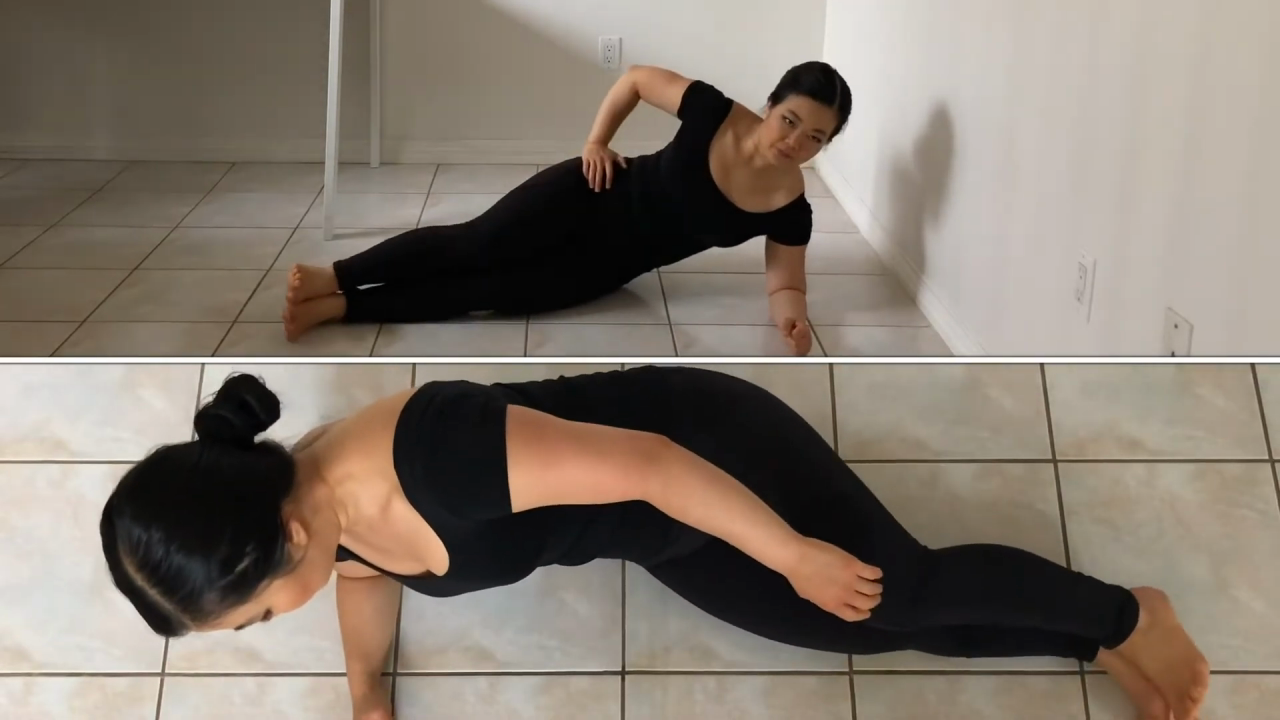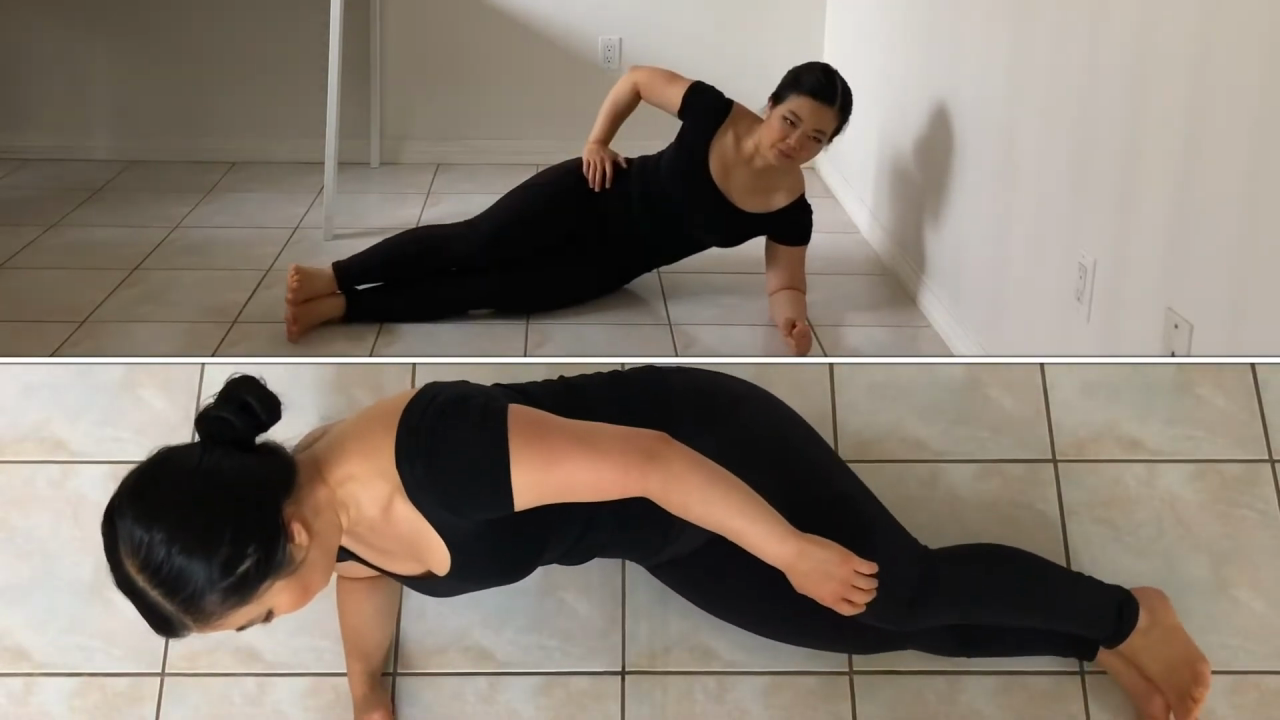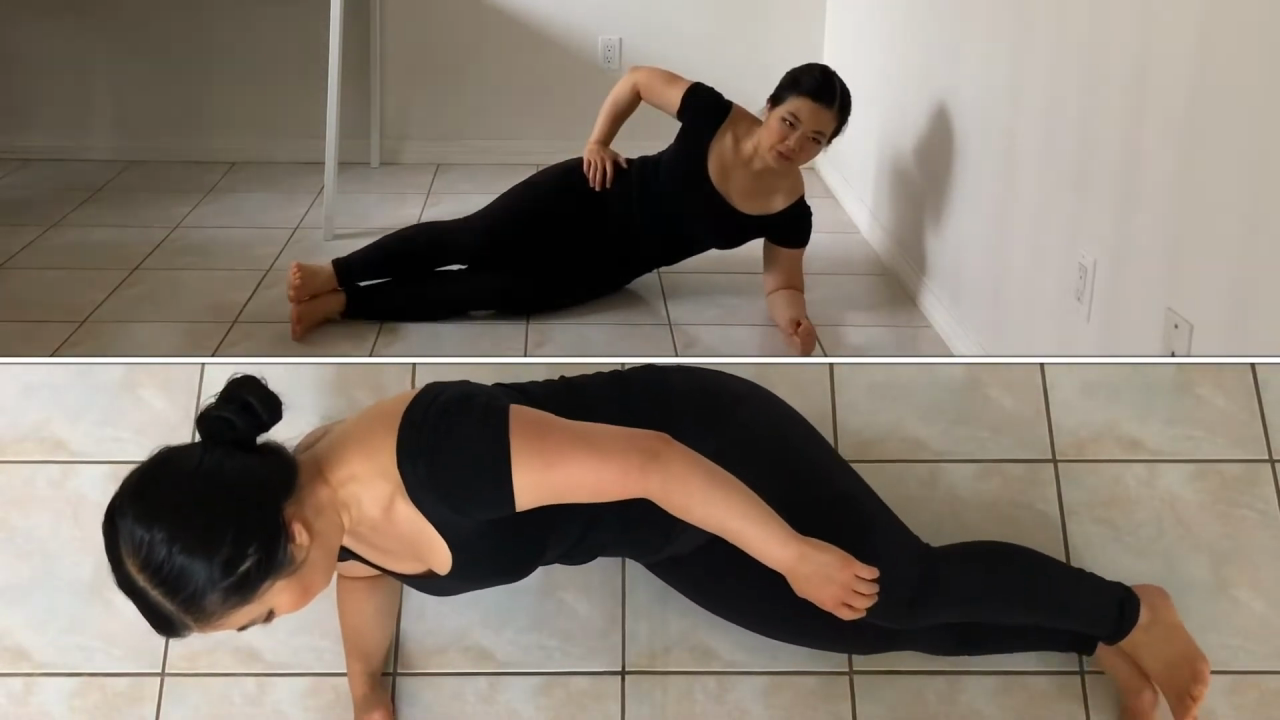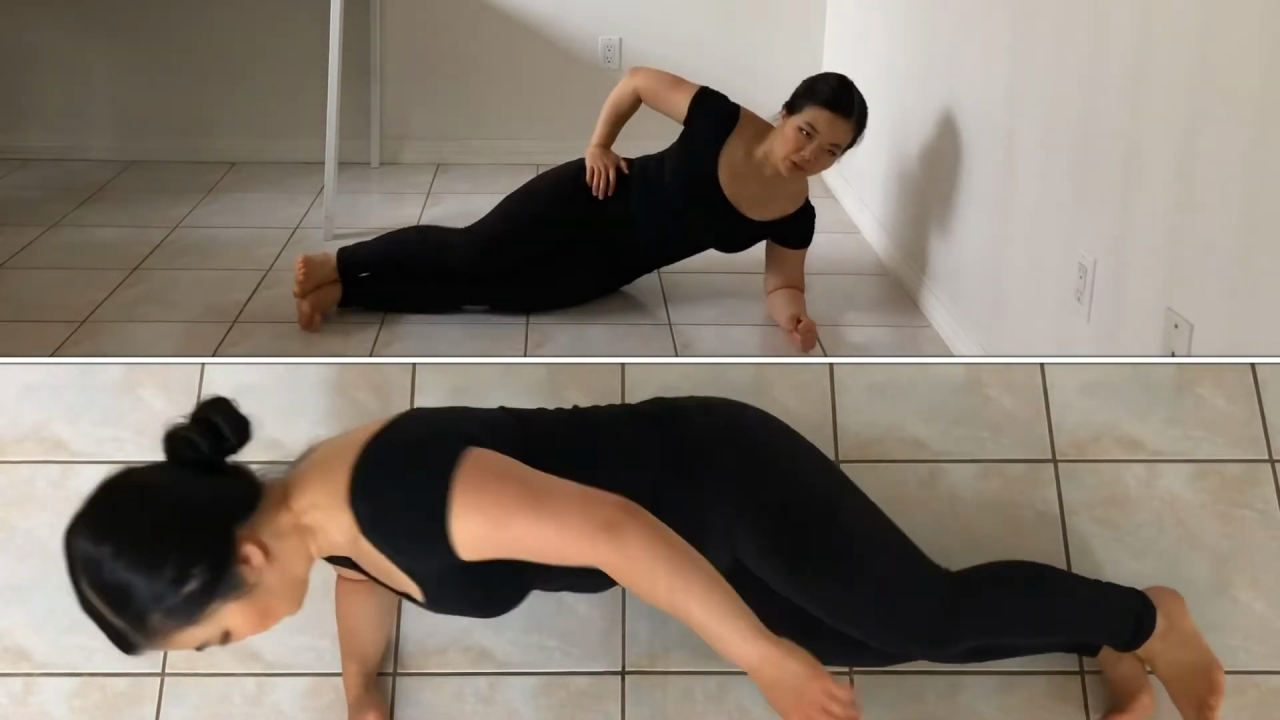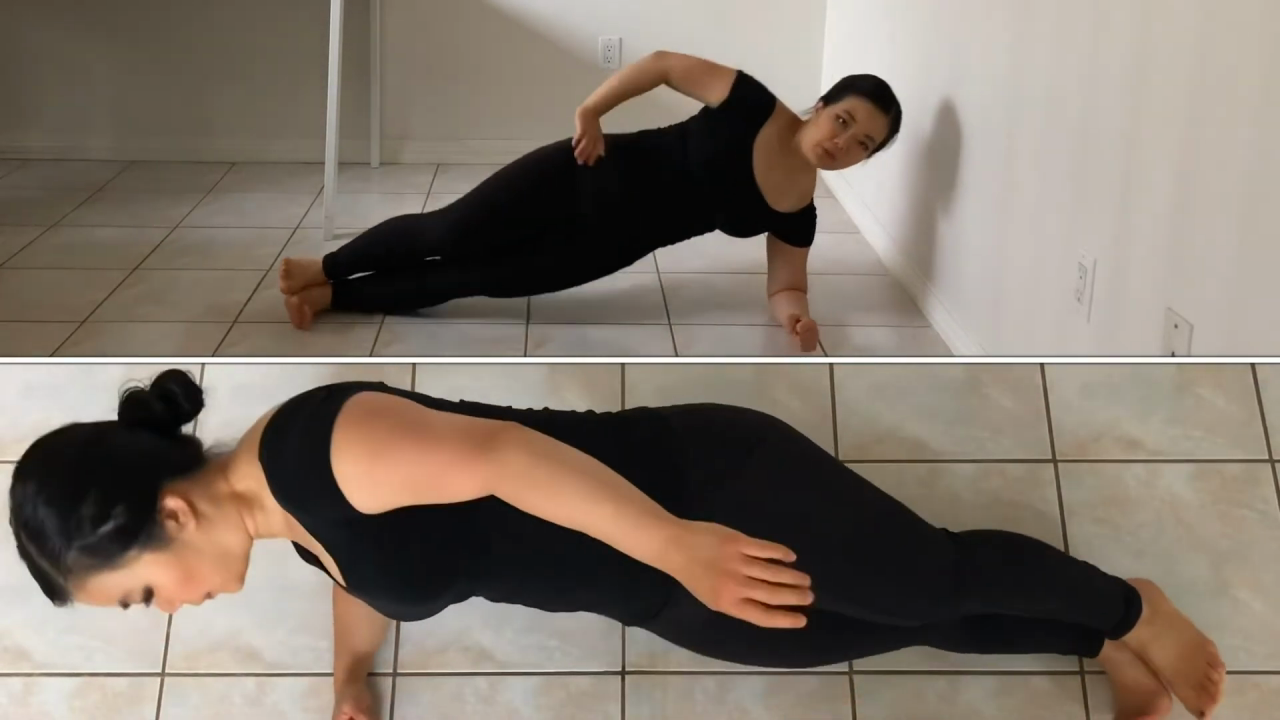
dt=0.4s
person 1, frame 1
left shoulder: (430, 455)
right shoulder: (320, 512)
left elbow: (650, 463)
left wrist: (797, 555)
left hip: (705, 447)
right hip: (661, 542)
left knee: (907, 588)
right knee: (876, 628)
left ankle: (1127, 615)
person 1, frame 2
left shoulder: (428, 457)
right shoulder: (311, 508)
left elbow: (648, 459)
left wrist: (793, 550)
left hip: (704, 446)
right hip: (661, 543)
left knee: (903, 590)
right knee: (867, 629)
left ankle: (1127, 617)
person 1, frame 3
left shoulder: (433, 455)
right shoulder: (311, 502)
left elbow: (653, 460)
right elbow: (368, 570)
left wrist: (796, 552)
left hip: (706, 440)
right hip: (666, 541)
left knee: (905, 584)
right knee: (866, 626)
left ankle: (1128, 612)
person 1, frame 4
left shoulder: (392, 481)
right shoulder: (315, 519)
left elbow: (613, 530)
left hip: (716, 474)
right hip: (682, 546)
left knee: (923, 612)
left ankle: (1145, 617)
person 1, frame 5
left shoulder: (310, 446)
right shoulder: (288, 509)
left elbow: (499, 455)
left wrist: (674, 546)
left hip: (701, 489)
left knee: (933, 578)
left ankle: (1133, 610)
person 2, frame 1
left shoulder: (789, 209)
right shoulder: (714, 111)
left elbow: (784, 282)
right elbow: (636, 79)
left wrist: (795, 321)
right wrist: (596, 142)
left hip: (613, 263)
right hip: (594, 196)
left knee: (492, 291)
right knee: (475, 245)
left ankle: (341, 305)
right ankle: (332, 276)
person 2, frame 2
left shoulder: (790, 209)
right shoulder: (714, 112)
left elbow: (784, 283)
right elbow: (637, 79)
left wrist: (794, 320)
right wrist: (596, 142)
left hip: (613, 261)
right hip: (594, 195)
left knee: (491, 290)
right knee: (475, 244)
left ankle: (341, 307)
right ankle: (332, 277)
person 2, frame 3
left shoulder: (789, 210)
right shoulder: (713, 113)
left elbow: (782, 283)
right elbow: (638, 79)
left wrist: (796, 319)
right wrist: (597, 141)
left hip: (615, 262)
right hip: (595, 195)
left knee: (491, 289)
right knee: (474, 238)
left ankle: (342, 302)
right ankle: (334, 272)
person 2, frame 4
left shoulder: (795, 217)
right shoulder: (720, 118)
left elbow: (782, 284)
right elbow: (637, 80)
left wrist: (795, 317)
right wrist: (599, 145)
left hip: (617, 262)
right hip: (595, 196)
left knee: (491, 289)
right knee: (472, 252)
left ankle: (342, 293)
right ankle: (336, 262)
person 2, frame 5
left shoulder: (796, 212)
right shoulder: (752, 104)
left elbow: (784, 285)
right elbow: (664, 64)
left wrist: (796, 316)
right wrist: (591, 111)
left hip: (611, 240)
right hip: (589, 173)
left knee: (481, 277)
right knee: (449, 233)
left ankle: (333, 297)
right ankle: (323, 268)
